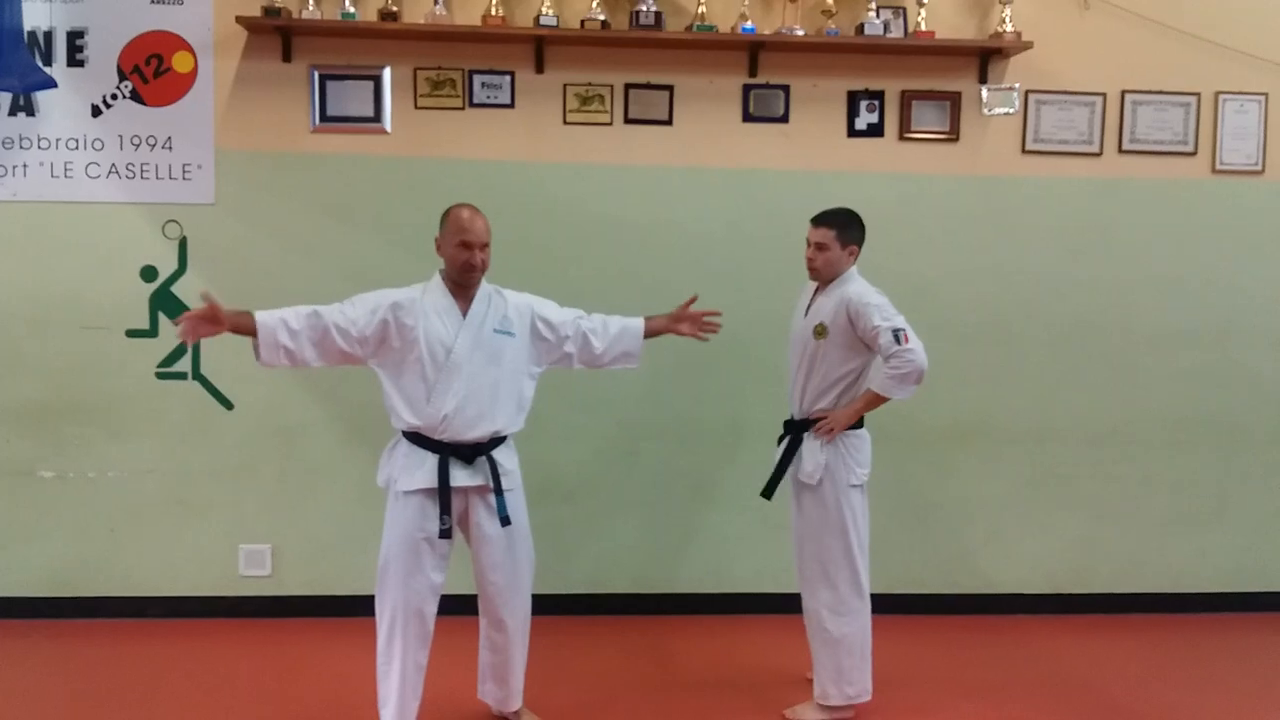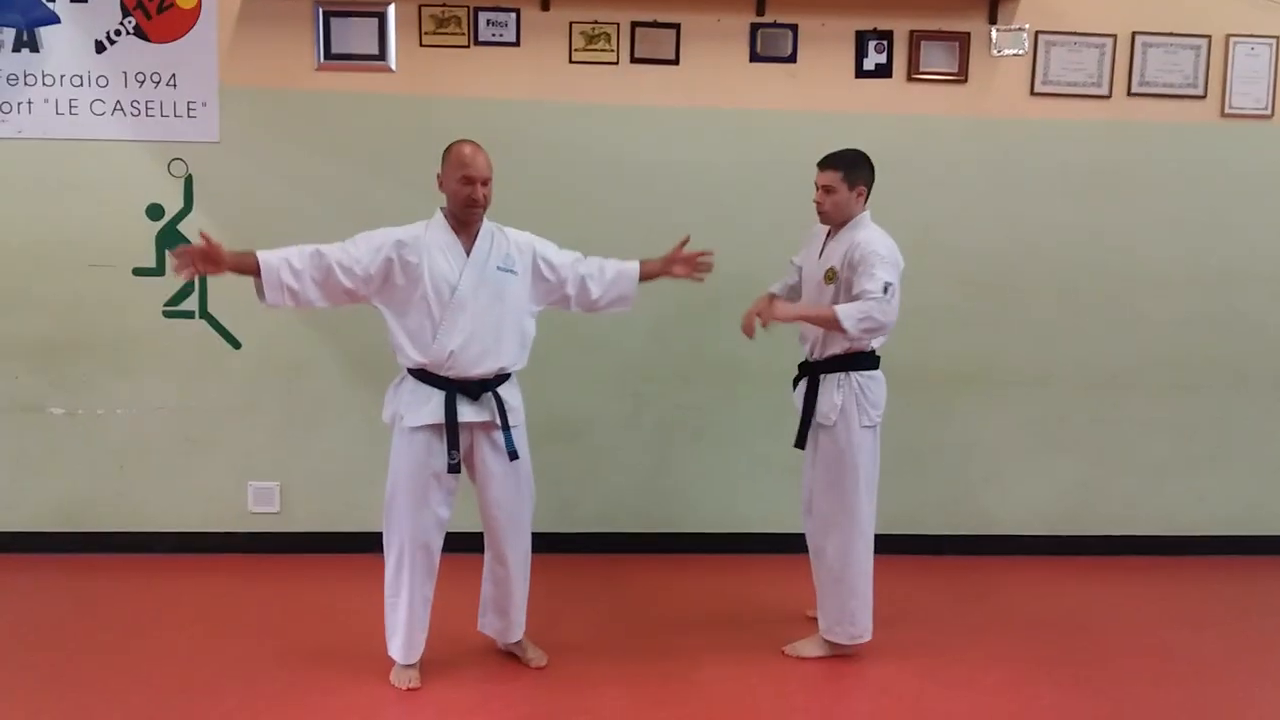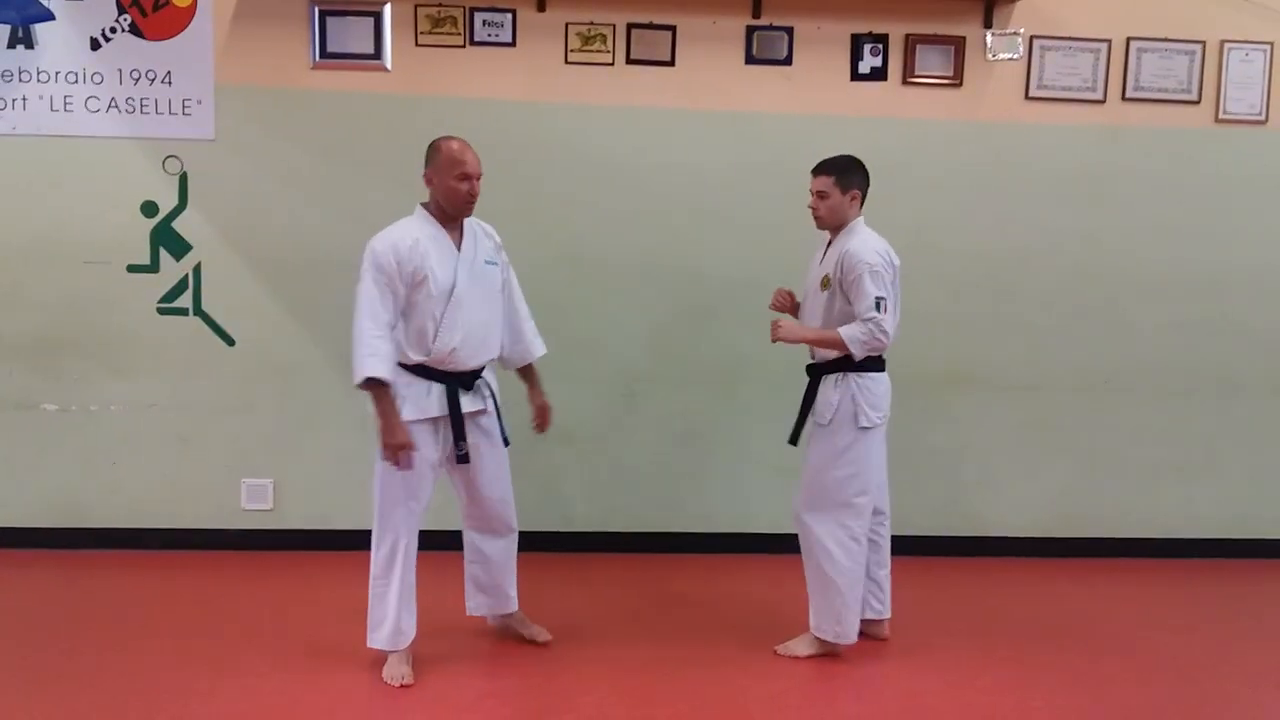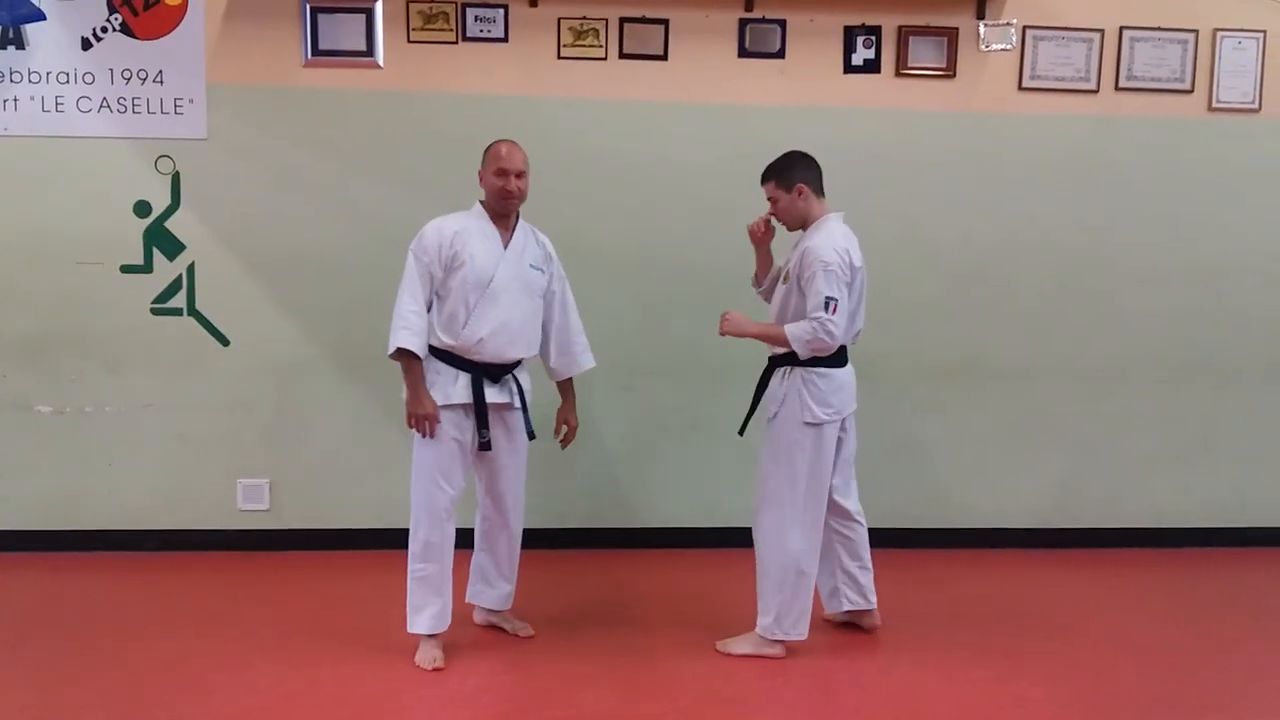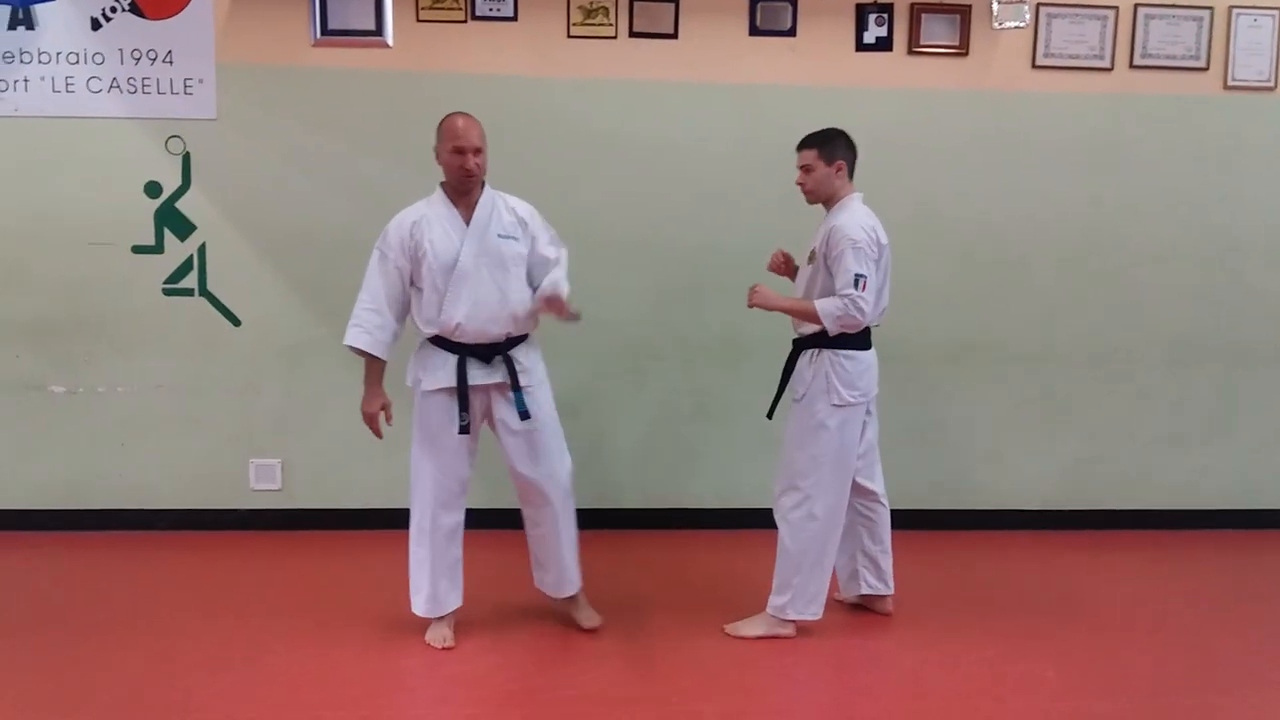
dt=0.7s
person 1, frame 1
left shoulder: (523, 312)
right shoulder: (396, 309)
left elbow: (592, 333)
right elbow: (316, 327)
left wrist: (667, 323)
right wrist: (229, 321)
left hip: (493, 471)
right hip: (422, 471)
left knee: (508, 593)
right knee: (406, 596)
person 1, frame 2
left shoulder: (522, 248)
right shoulder: (400, 247)
left elbow: (588, 277)
right elbow: (320, 267)
left wrist: (662, 267)
right wrist: (228, 261)
left hip: (497, 406)
right hip: (427, 407)
left knee: (510, 526)
right knee: (413, 530)
left ankle: (509, 631)
right ankle: (405, 652)
person 1, frame 3
left shoulder: (487, 240)
right shoulder: (394, 245)
left elbow: (512, 317)
right elbow: (374, 333)
left wrist: (536, 388)
right wrist: (388, 417)
left hip: (477, 396)
right hip: (418, 398)
left knee: (494, 510)
right knee: (398, 521)
left ankle: (502, 609)
right ankle: (395, 643)
person 1, frame 4
left shoulder: (540, 249)
right shoulder: (442, 235)
left elbow: (560, 326)
right elbow: (411, 313)
left wrist: (569, 400)
right wrist: (416, 389)
left hip: (507, 390)
right hip: (447, 386)
left knee: (506, 504)
right knee: (435, 506)
left ankle: (490, 604)
right ankle: (430, 627)
person 1, frame 5
left shoulder: (520, 216)
right shoulder: (410, 225)
left elbow: (554, 272)
right elbow: (379, 307)
left wrist: (556, 297)
right wrist: (373, 386)
left hip: (516, 367)
right hip: (445, 371)
left knee: (548, 479)
right knee: (438, 490)
left ankle: (568, 590)
right ankle: (439, 608)
person 2, frame 1
left shoulder: (859, 300)
right shoulder: (813, 292)
left elbow: (910, 360)
left wrist: (853, 410)
right wrist: (803, 426)
left hip: (834, 447)
right hip: (808, 444)
left knee: (835, 570)
right knee: (820, 565)
right ankle: (840, 668)
person 2, frame 2
left shoulder: (873, 247)
right shoulder: (821, 238)
left elbow: (875, 315)
right elbow: (795, 282)
left wrist: (795, 312)
right wrist: (769, 303)
left hip: (850, 388)
right hip: (821, 383)
left knee: (843, 509)
right knee: (822, 504)
left ankle: (842, 630)
right ankle: (842, 603)
person 2, frame 3
left shoulder: (864, 253)
right shoulder: (834, 247)
left elbow: (875, 333)
left wrist: (801, 333)
right wrist: (797, 310)
left hip: (852, 391)
right hip: (844, 389)
left knee: (824, 509)
right knee: (863, 506)
left ankle: (832, 628)
right ankle: (871, 614)
person 2, frame 4
left shoulder: (822, 249)
right shoulder: (826, 237)
left elbow: (822, 333)
right elbow: (777, 295)
left wrist: (748, 328)
right wrist: (762, 251)
left hip: (807, 387)
right hip: (826, 383)
left knee: (786, 510)
right knee: (835, 499)
left ankle: (774, 631)
right ankle: (858, 604)
person 2, frame 5
left shoulder: (849, 228)
right shoulder: (847, 222)
left elbow: (852, 310)
left wrist: (778, 302)
right wrist: (796, 273)
left hip: (833, 368)
right hip: (845, 365)
left knee: (807, 491)
right knee: (859, 482)
left ankle: (786, 612)
right ankle: (874, 589)
